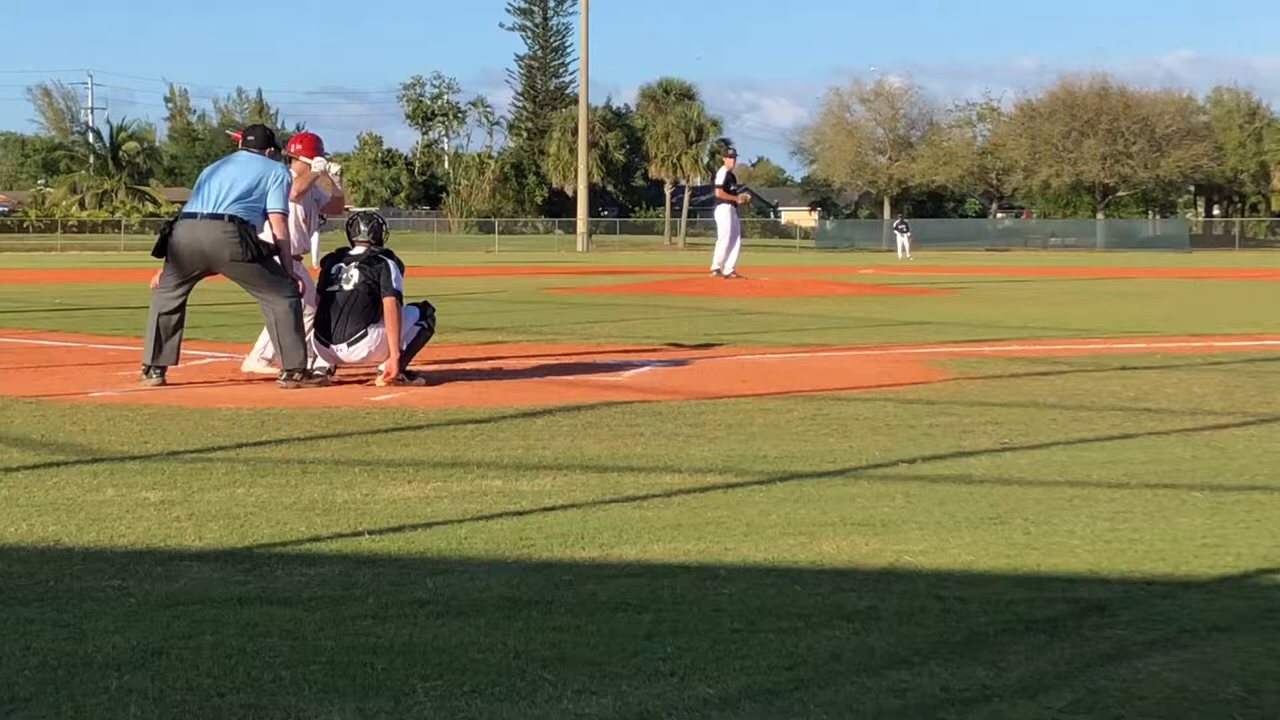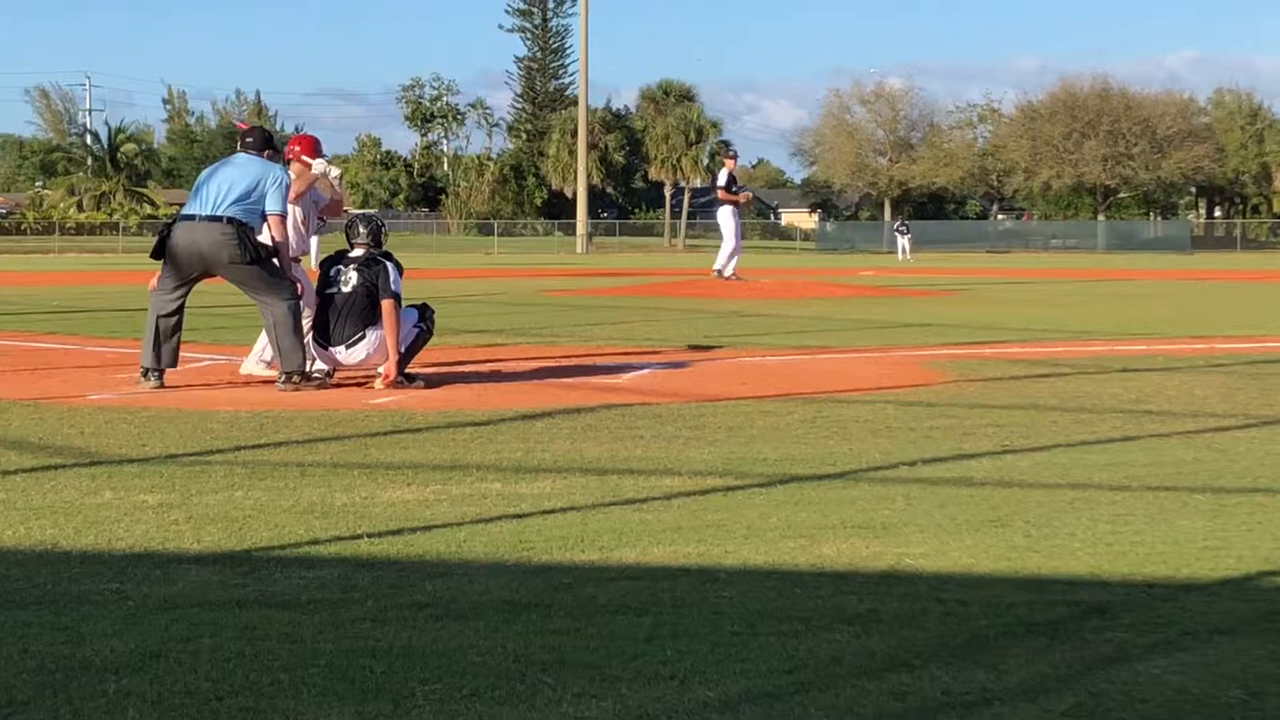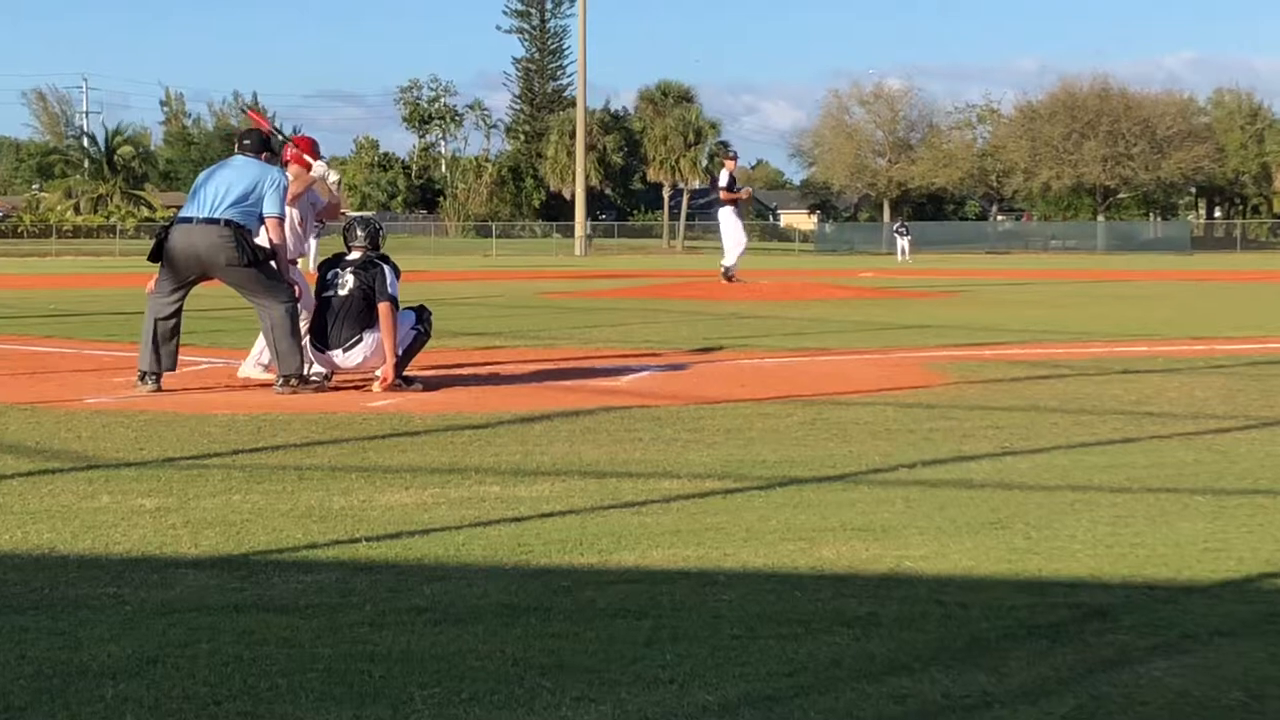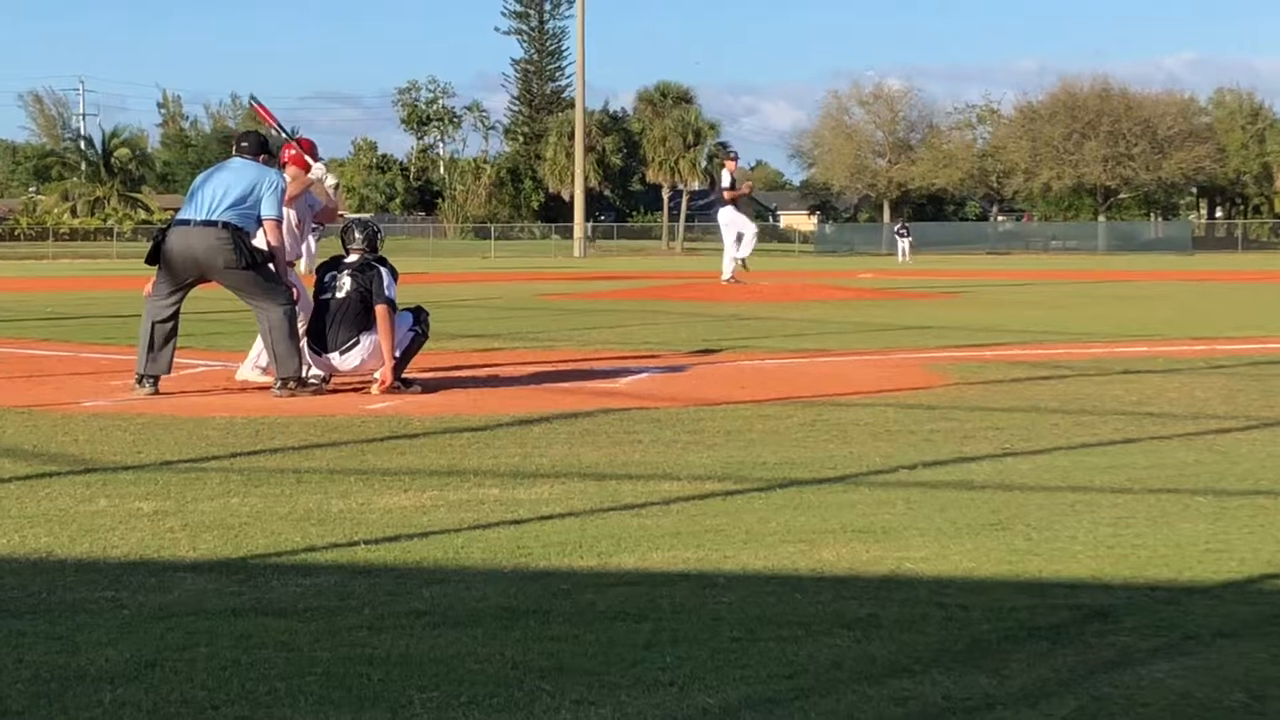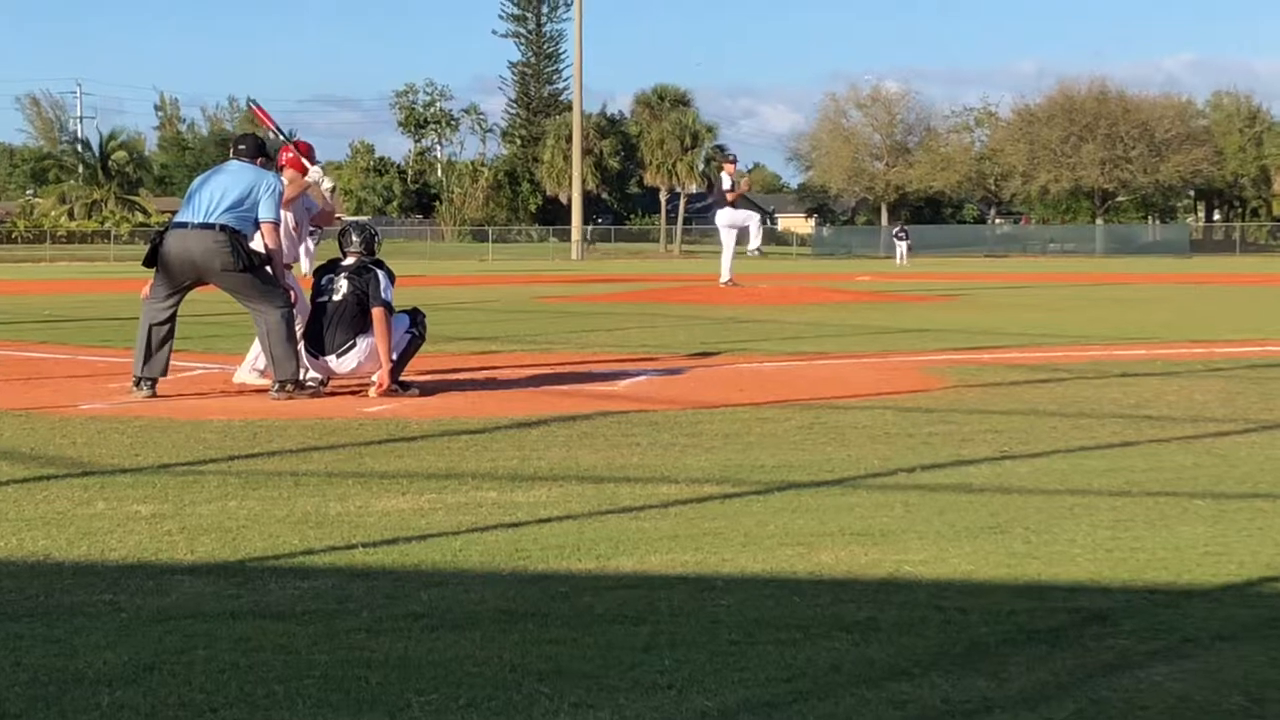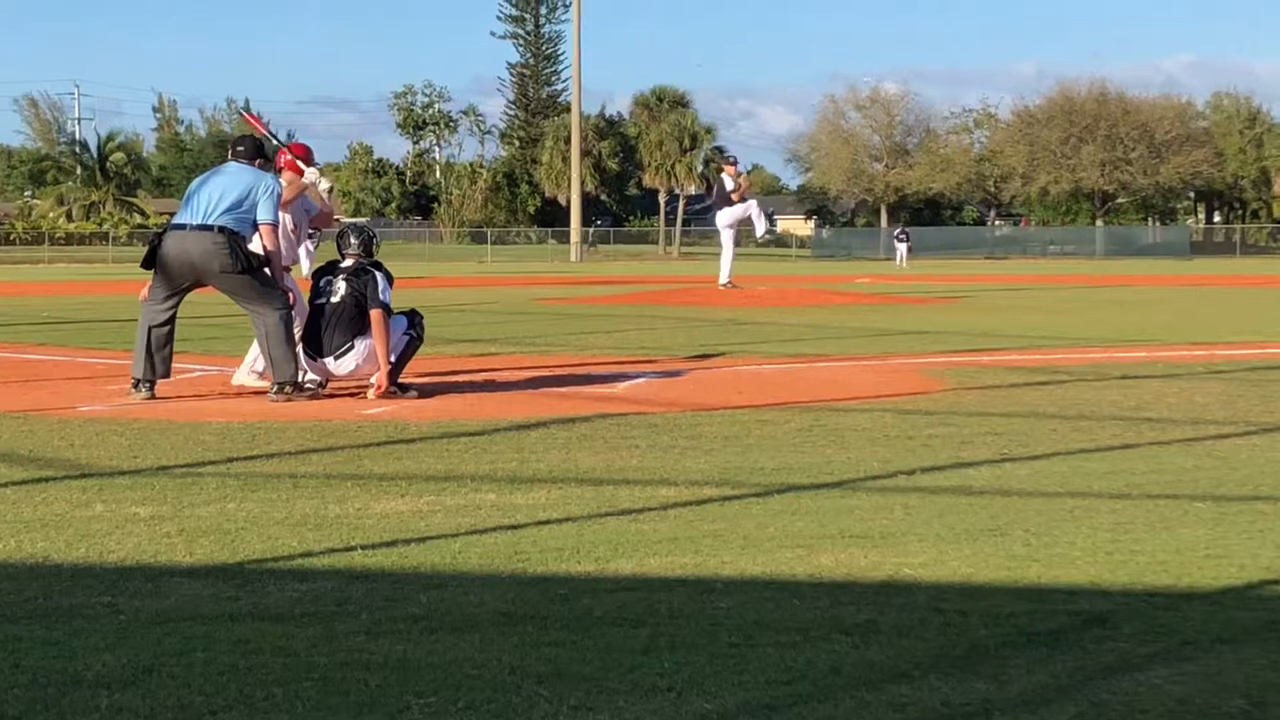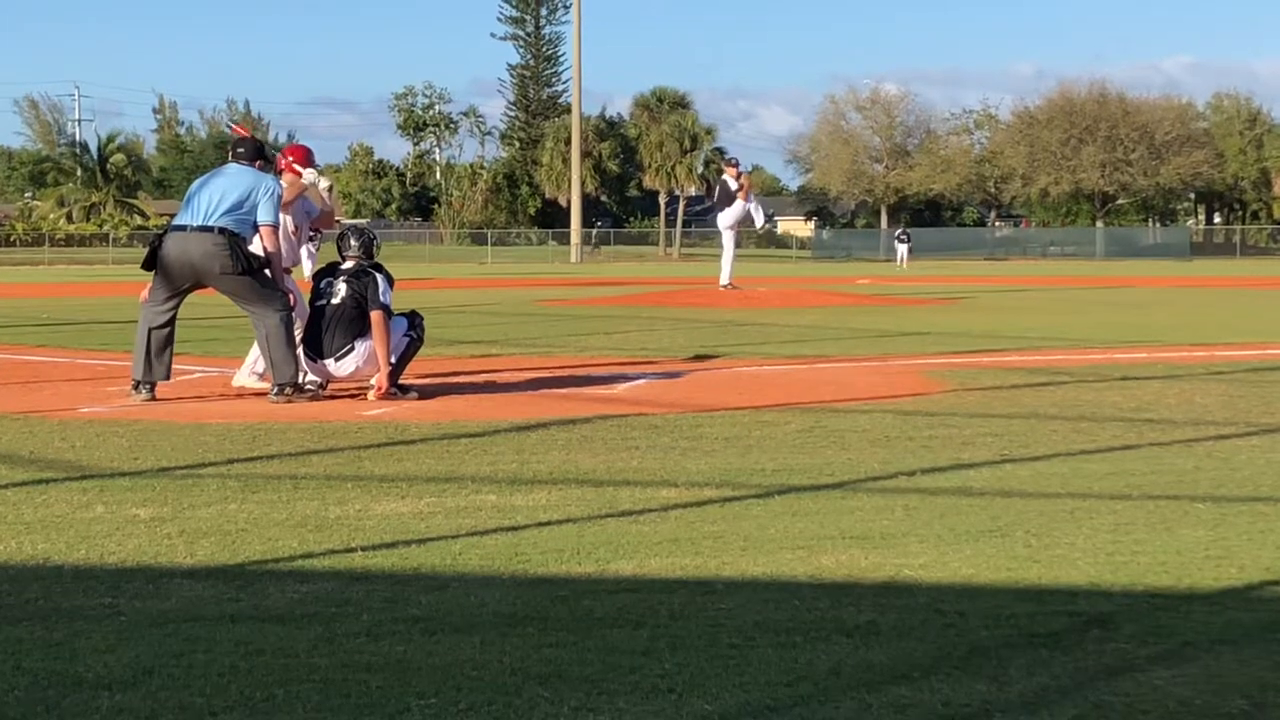
dt=0.1s
person 1, frame 1
left shoulder: (214, 167)
right shoulder: (276, 170)
right elbow: (277, 224)
left wrist: (169, 265)
right wrist: (288, 271)
left hip: (184, 232)
right hip: (227, 235)
left knee: (166, 294)
right knee: (283, 293)
left ankle: (153, 369)
right ankle: (293, 371)
person 1, frame 2
left shoulder: (212, 169)
right shoulder: (274, 172)
right elbow: (276, 226)
left wrist: (167, 266)
right wrist: (287, 273)
left hip: (182, 235)
right hip: (226, 237)
left knee: (164, 296)
right knee: (282, 295)
left ankle: (152, 372)
right ankle: (292, 374)
person 1, frame 3
left shoulder: (209, 171)
right shoulder: (272, 174)
right elbow: (274, 229)
left wrist: (165, 271)
right wrist: (284, 276)
left hip: (180, 238)
right hip: (223, 240)
left knee: (161, 300)
right knee: (279, 299)
left ankle: (149, 375)
right ankle: (290, 377)
person 1, frame 4
left shoulder: (207, 174)
right shoulder: (270, 176)
right elbow: (272, 231)
left wrist: (162, 273)
right wrist: (282, 278)
left hip: (177, 240)
right hip: (220, 242)
left knee: (159, 302)
right knee: (278, 301)
left ankle: (146, 379)
right ankle: (288, 380)
person 1, frame 5
left shoulder: (205, 176)
right shoulder: (267, 179)
right elbow: (269, 233)
left wrist: (159, 275)
right wrist: (280, 281)
left hip: (174, 243)
right hip: (218, 245)
left knee: (156, 304)
right knee: (275, 304)
left ankle: (144, 382)
right ankle: (286, 383)
person 1, frame 6
left shoulder: (203, 178)
right shoulder: (265, 181)
right elbow: (268, 236)
left wrist: (157, 276)
right wrist: (279, 283)
left hip: (173, 245)
right hip: (217, 247)
left knee: (154, 306)
right knee: (274, 306)
left ankle: (143, 384)
right ankle: (284, 385)
person 1, frame 7
left shoulder: (203, 179)
right shoulder: (266, 182)
right elbow: (269, 237)
left wrist: (158, 278)
right wrist: (280, 284)
left hip: (174, 246)
right hip: (218, 247)
left knee: (155, 307)
right knee: (275, 307)
left ankle: (143, 384)
right ankle: (285, 386)
person 2, frame 1
left shoulder: (312, 187)
left elbow: (336, 207)
right elbow: (294, 192)
left wrist: (335, 180)
right wrist: (317, 171)
left hip: (293, 261)
right hip: (274, 258)
left knee: (310, 307)
right ankle: (257, 359)
person 2, frame 2
left shoulder: (310, 189)
left elbow: (335, 210)
right elbow: (293, 194)
left wrist: (335, 183)
right wrist: (317, 172)
left hip: (292, 263)
left knee: (309, 310)
left ankle: (305, 360)
right ankle: (256, 362)
person 2, frame 3
left shoulder: (308, 191)
left elbow: (331, 213)
right elbow: (289, 196)
left wrist: (333, 188)
right wrist: (315, 175)
left hip: (289, 264)
left knee: (306, 313)
left ankle: (304, 363)
right ankle: (254, 366)
person 2, frame 4
left shoulder: (305, 193)
left elbow: (329, 216)
right elbow: (286, 197)
left wrist: (330, 191)
right wrist: (313, 177)
left hip: (286, 267)
left knee: (304, 315)
left ankle: (301, 366)
right ankle: (252, 369)
person 2, frame 5
left shoulder: (303, 196)
left elbow: (326, 220)
right elbow: (283, 199)
left wrist: (326, 194)
right wrist: (310, 180)
left hip: (283, 269)
left knee: (301, 318)
left ankle: (300, 368)
right ankle: (249, 371)
person 2, frame 6
left shoulder: (301, 198)
left elbow: (325, 221)
right elbow: (281, 201)
left wrist: (324, 195)
right wrist: (307, 182)
left hip: (282, 271)
left knee: (300, 320)
right ankle: (248, 373)
person 2, frame 7
left shoulder: (303, 200)
left elbow: (326, 222)
right elbow: (282, 202)
left wrist: (325, 195)
right wrist: (306, 182)
left hip: (283, 273)
left knee: (301, 322)
right ankle: (249, 374)
person 3, frame 1
left shoulder: (331, 261)
right shoulder: (384, 262)
left elbow: (320, 304)
right elbow: (391, 307)
right wrist: (395, 356)
left hip: (323, 348)
right hip: (360, 347)
right knee: (424, 313)
left ankle: (323, 366)
right ankle: (393, 371)
person 3, frame 2
left shoulder: (330, 263)
right shoulder: (383, 264)
left elbow: (320, 306)
right elbow: (389, 309)
right wrist: (394, 359)
left hip: (322, 350)
right hip: (358, 349)
right knee: (423, 314)
left ankle: (322, 369)
right ankle: (392, 374)
person 3, frame 3
left shoulder: (328, 266)
right shoulder: (380, 267)
right elbow: (386, 311)
right wrist: (391, 361)
left hip: (319, 354)
right hip: (356, 351)
right knee: (421, 316)
right ankle: (391, 376)
person 3, frame 4
left shoulder: (326, 269)
right shoulder: (377, 269)
right elbow: (383, 314)
right wrist: (390, 364)
left hip: (317, 357)
right hip: (353, 354)
right knee: (418, 317)
right ankle: (390, 379)
person 3, frame 5
left shoulder: (324, 272)
right shoulder: (374, 272)
right elbow: (380, 317)
right wrist: (386, 367)
left hip: (314, 360)
right hip: (350, 358)
right knee: (415, 319)
right ankle: (387, 381)
person 3, frame 6
left shoulder: (322, 274)
right shoulder: (372, 274)
right elbow: (378, 319)
right wrist: (385, 368)
left hip: (312, 362)
right hip: (347, 359)
right knee: (413, 321)
left ankle: (313, 380)
right ankle: (386, 384)
person 3, frame 7
left shoulder: (323, 275)
right shoulder: (373, 276)
right elbow: (378, 320)
right wrist: (385, 370)
left hip: (312, 364)
right hip: (348, 361)
right knee: (413, 322)
left ankle: (314, 381)
right ankle: (386, 384)
